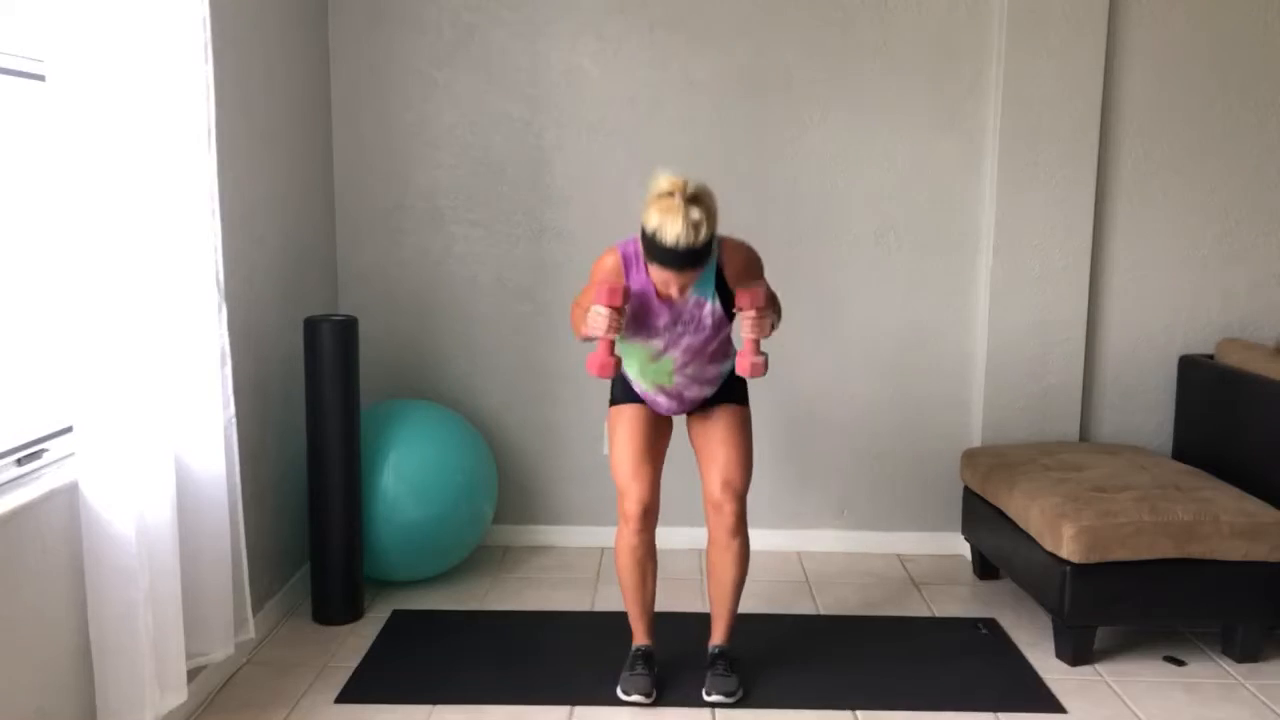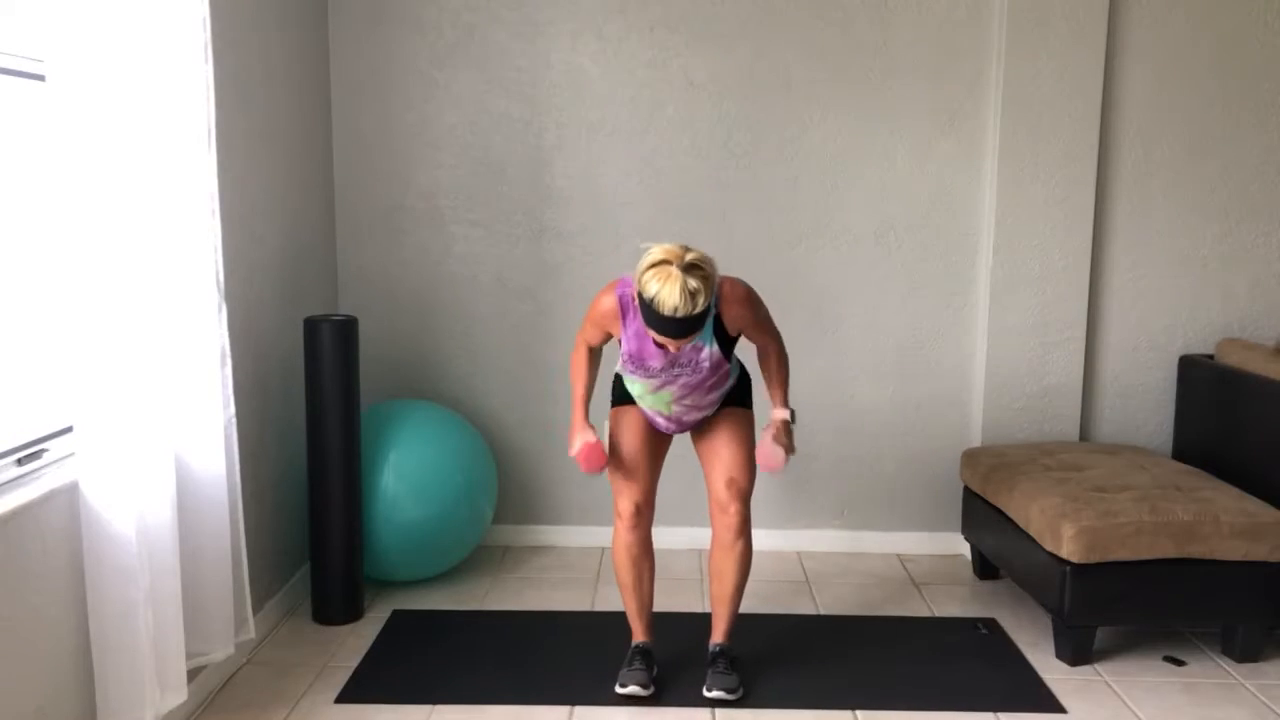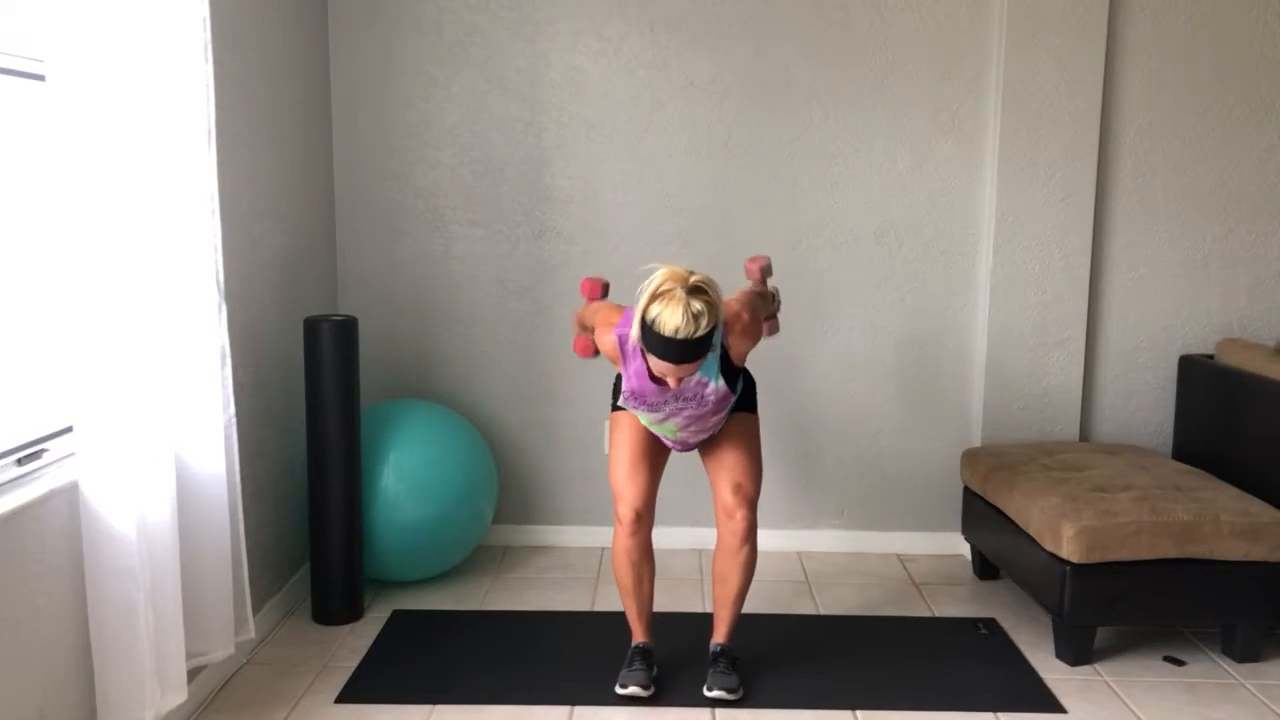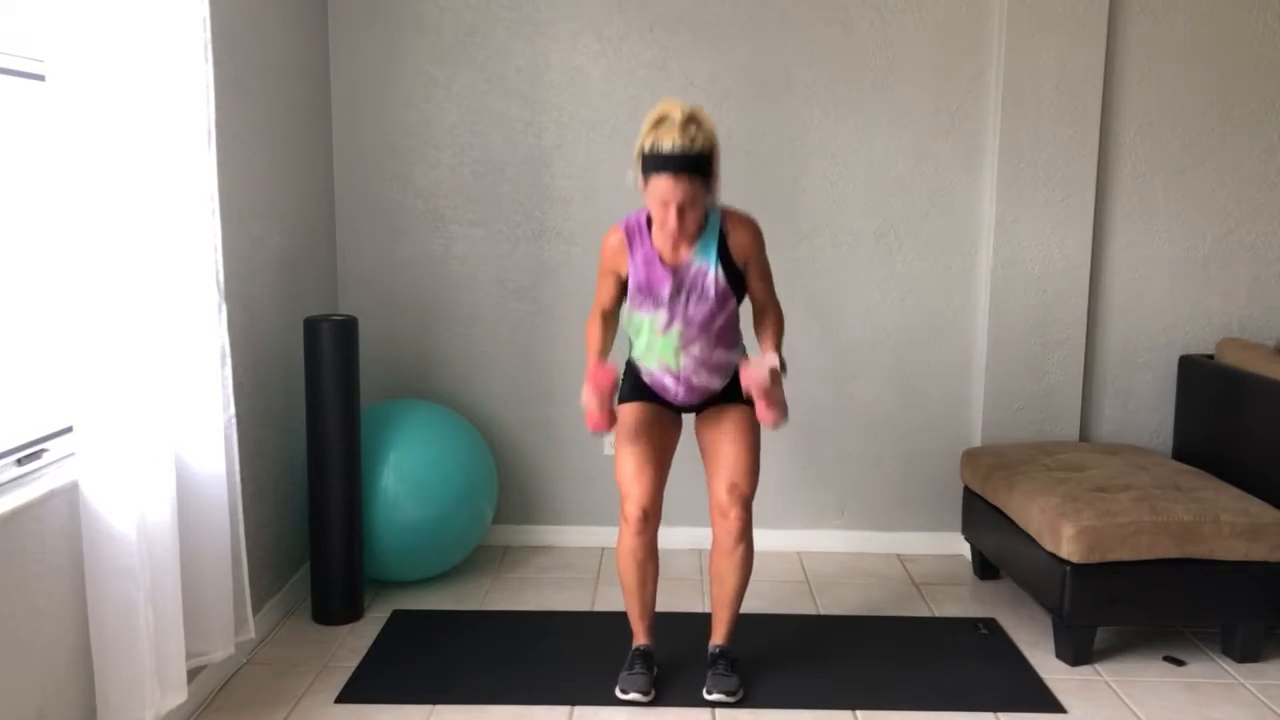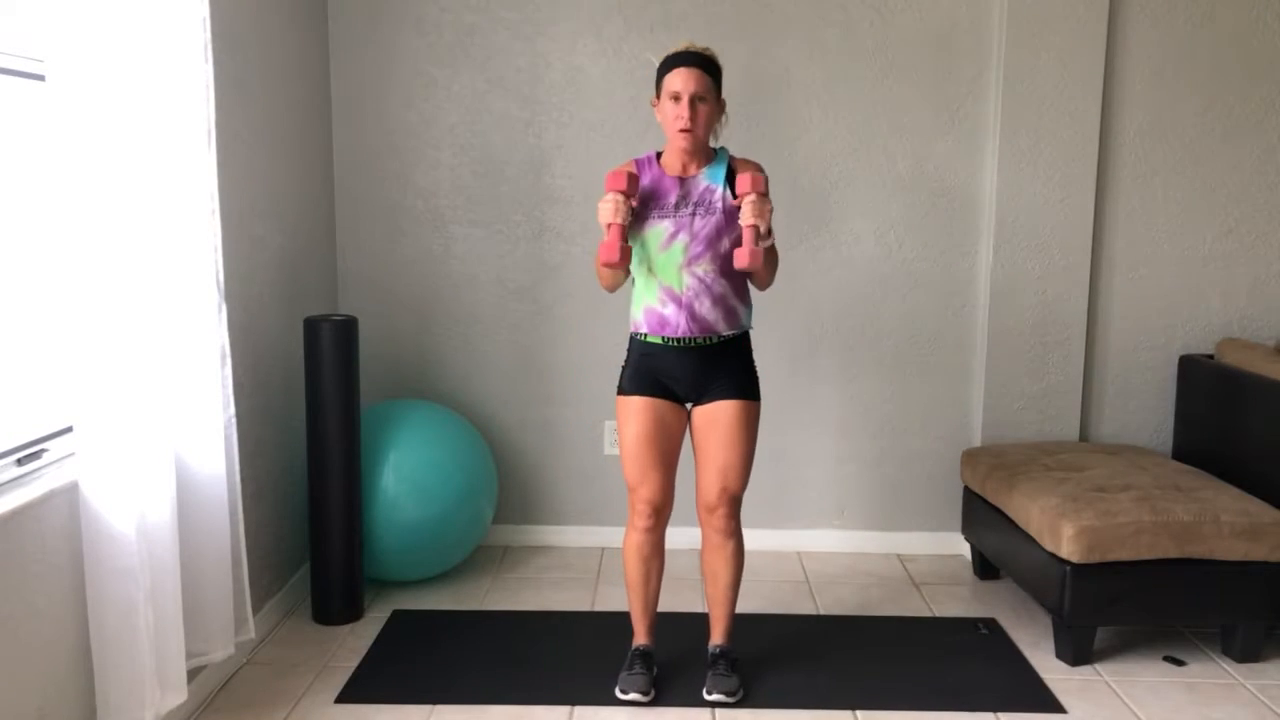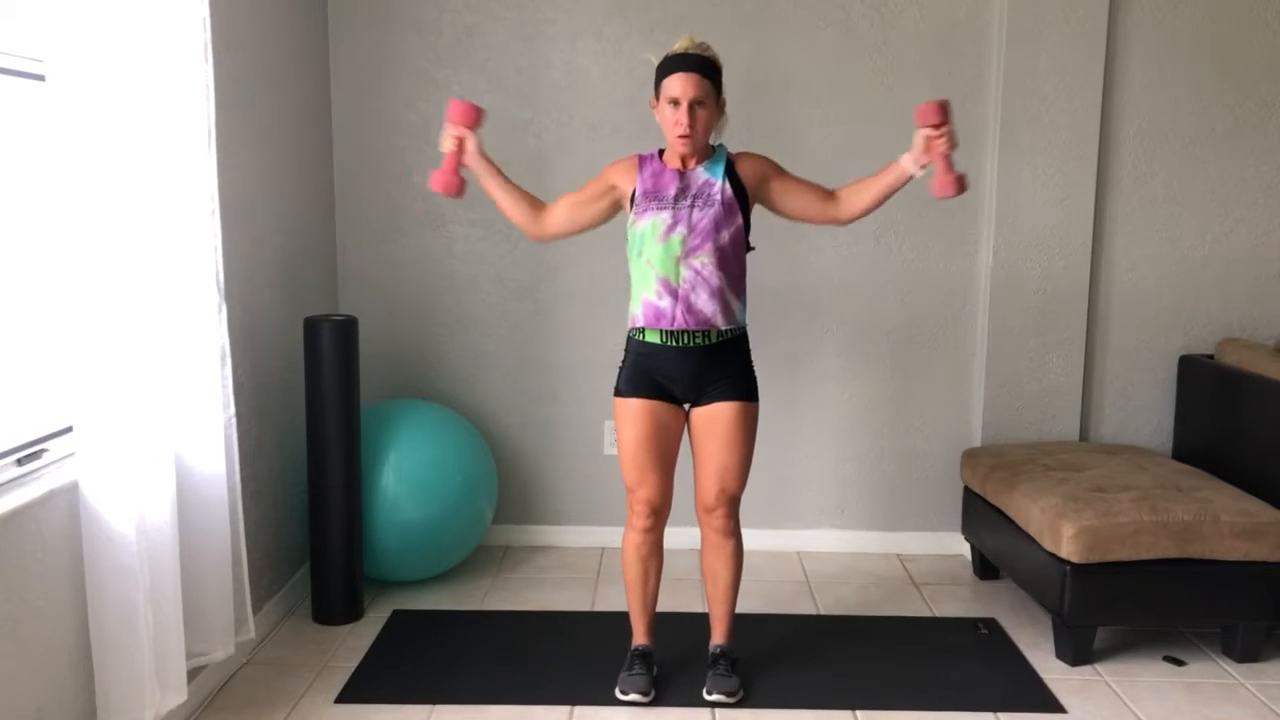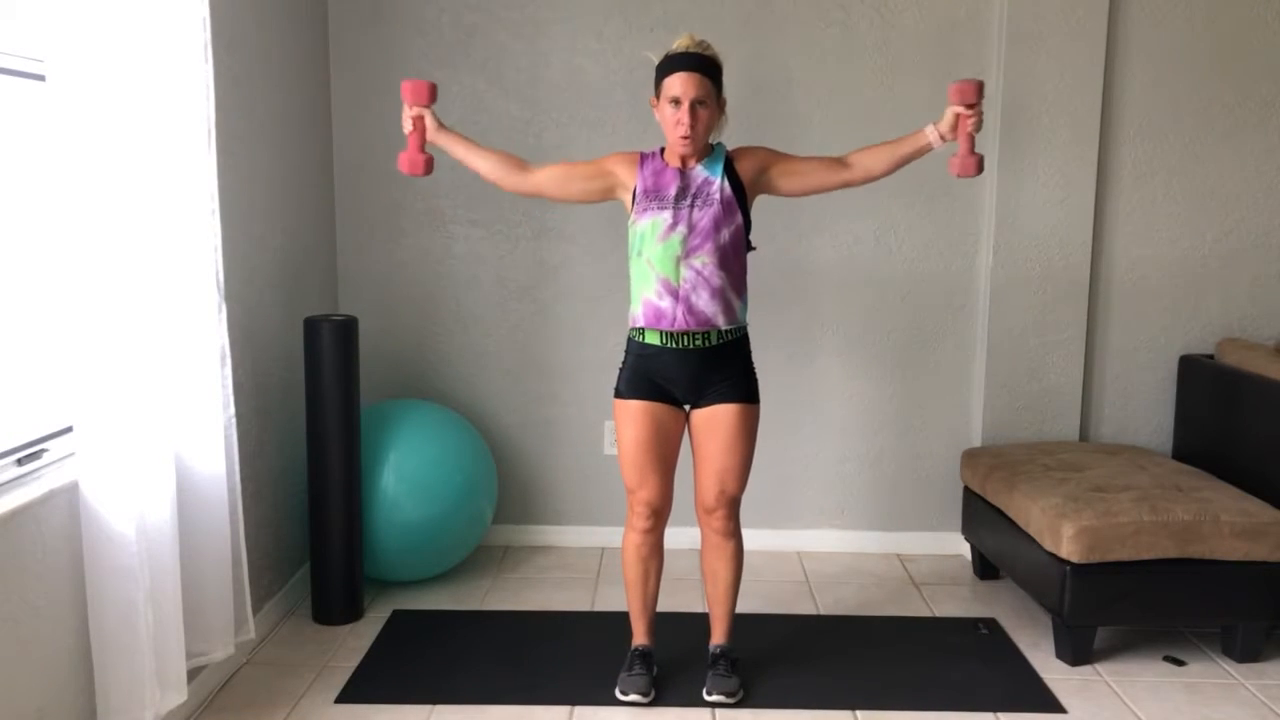
dt=0.5s
person 1, frame 1
left shoulder: (737, 260)
right shoulder: (615, 265)
left elbow: (769, 303)
right elbow: (580, 315)
left wrist: (766, 322)
right wrist: (592, 323)
left hip: (717, 389)
right hip: (639, 388)
left knee: (728, 507)
right knee: (635, 510)
left ankle: (719, 648)
right ankle: (641, 648)
person 1, frame 2
left shoulder: (735, 300)
right shoulder: (613, 302)
left elbow: (769, 341)
right elbow: (586, 345)
left wrist: (779, 411)
right wrist: (579, 418)
left hip: (721, 402)
right hip: (640, 400)
left knee: (732, 509)
right knee: (630, 510)
left ankle: (720, 647)
right ankle: (640, 645)
person 1, frame 3
left shoulder: (737, 327)
right shoulder: (615, 333)
left elbow: (762, 299)
right elbow: (586, 313)
left wrist: (766, 295)
right wrist: (581, 329)
left hip: (726, 408)
right hip: (641, 410)
left knee: (738, 516)
right knee: (631, 516)
left ankle: (721, 647)
right ankle: (641, 646)
person 1, frame 4
left shoulder: (739, 233)
right shoulder: (621, 242)
left elbow: (766, 305)
right elbow: (603, 311)
left wrist: (770, 363)
right wrist: (592, 378)
left hip: (726, 388)
right hip: (648, 387)
left knee: (732, 514)
right knee: (637, 515)
left ankle: (721, 648)
right ankle: (641, 647)
person 1, frame 5
left shoulder: (743, 176)
right shoulder: (633, 178)
left elbow: (762, 280)
right elbow: (609, 281)
left wrist: (760, 234)
right wrist: (609, 230)
left hip: (725, 362)
right hip: (650, 360)
left knee: (720, 509)
right knee: (647, 509)
left ankle: (720, 649)
right ankle: (641, 647)
person 1, frame 6
left shoulder: (746, 172)
right shoulder: (629, 175)
left elbow: (835, 209)
right elbow: (540, 224)
left wrist: (908, 165)
right wrist: (476, 162)
left hip: (722, 362)
right hip: (648, 360)
left knee: (719, 511)
right knee: (644, 510)
left ankle: (720, 649)
right ankle: (640, 648)
person 1, frame 7
left shoulder: (746, 168)
right shoulder: (628, 171)
left elbow: (848, 168)
right elbow: (525, 177)
left wrist: (928, 137)
right wrist: (445, 138)
left hip: (723, 362)
right hip: (648, 361)
left knee: (720, 512)
right knee: (645, 511)
left ankle: (720, 649)
right ankle: (641, 648)
